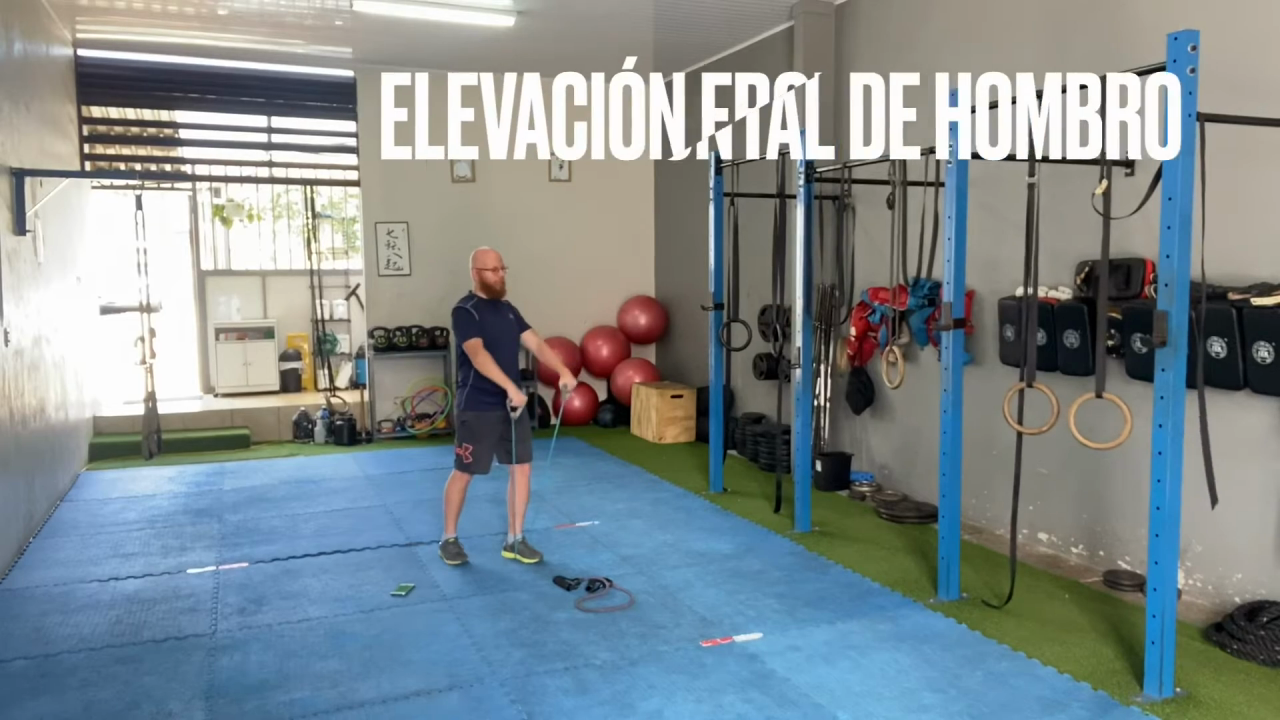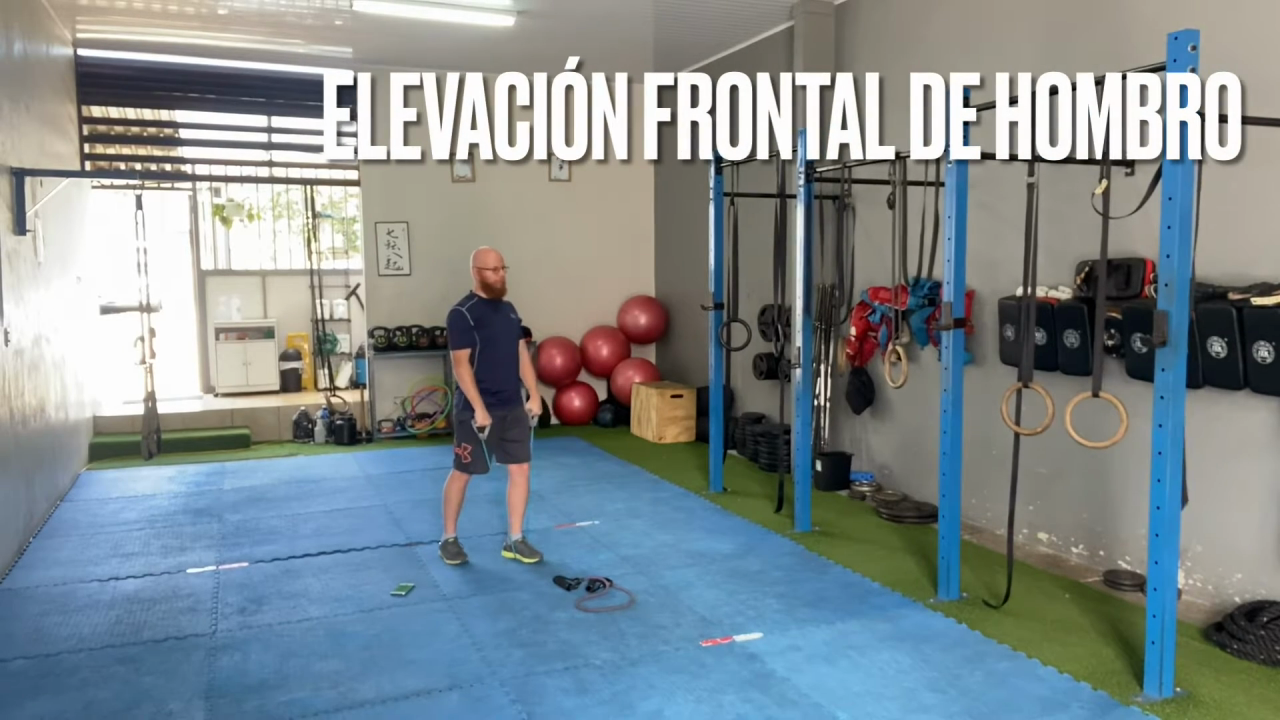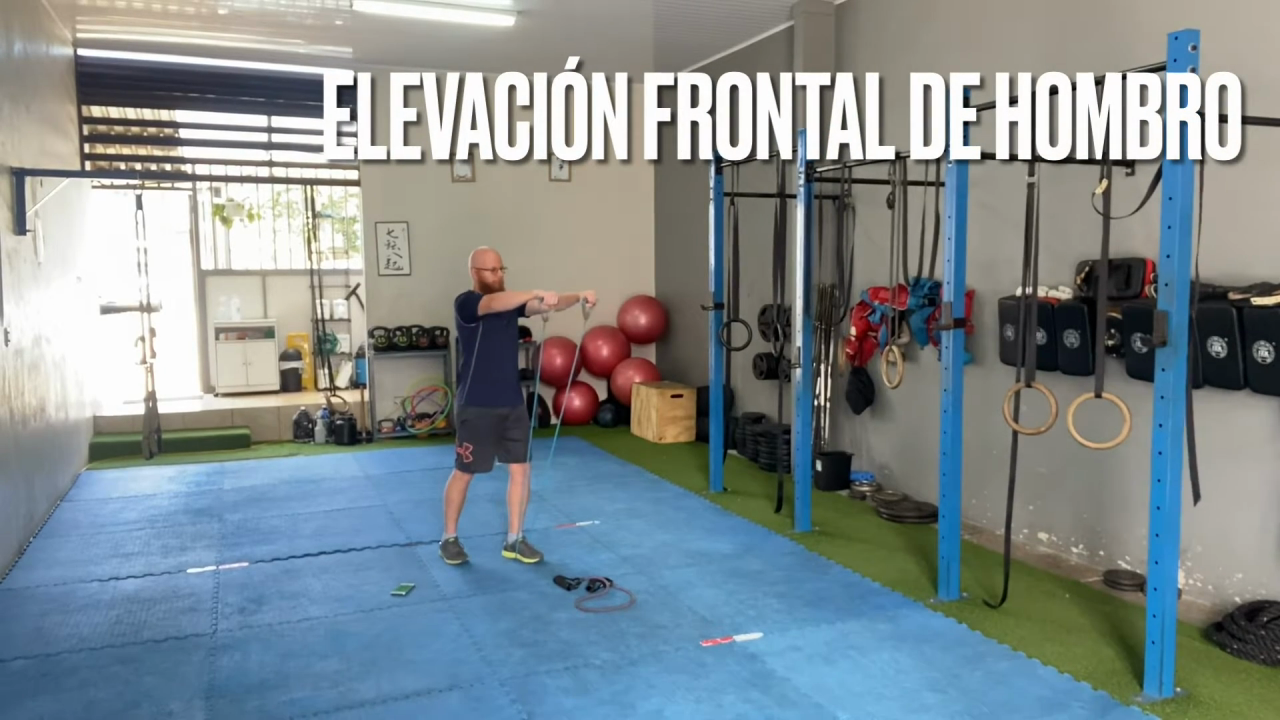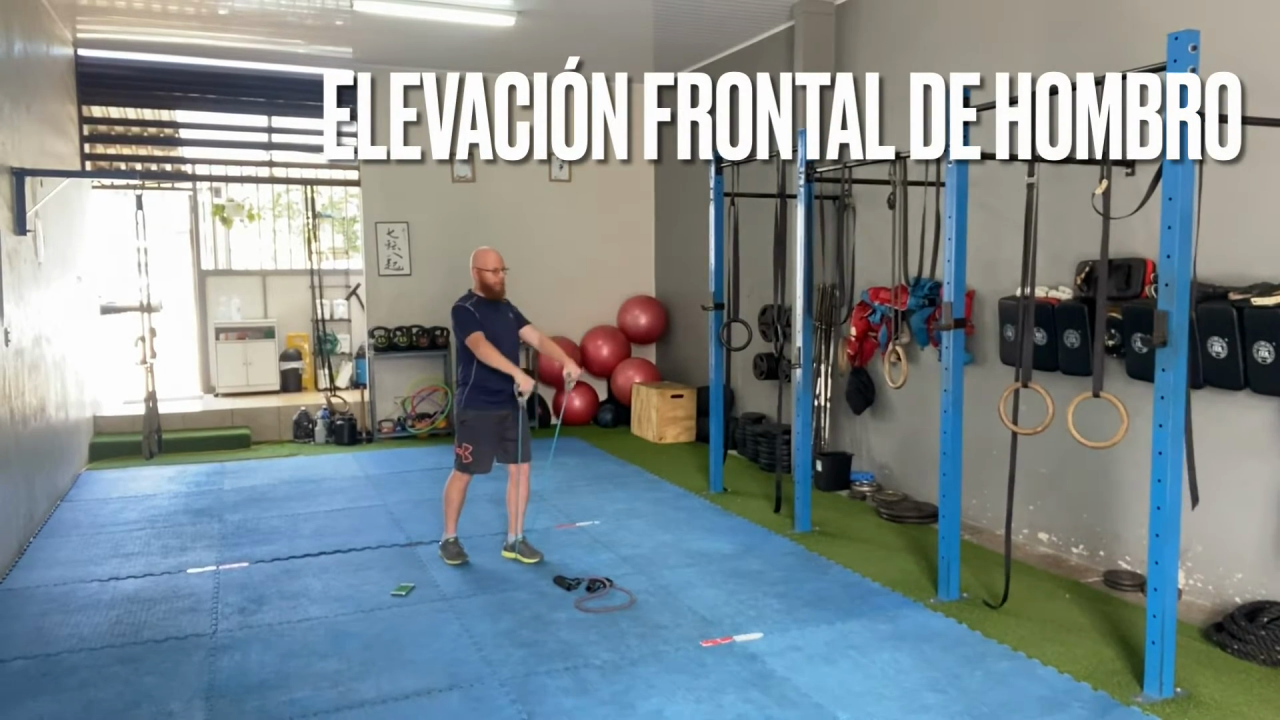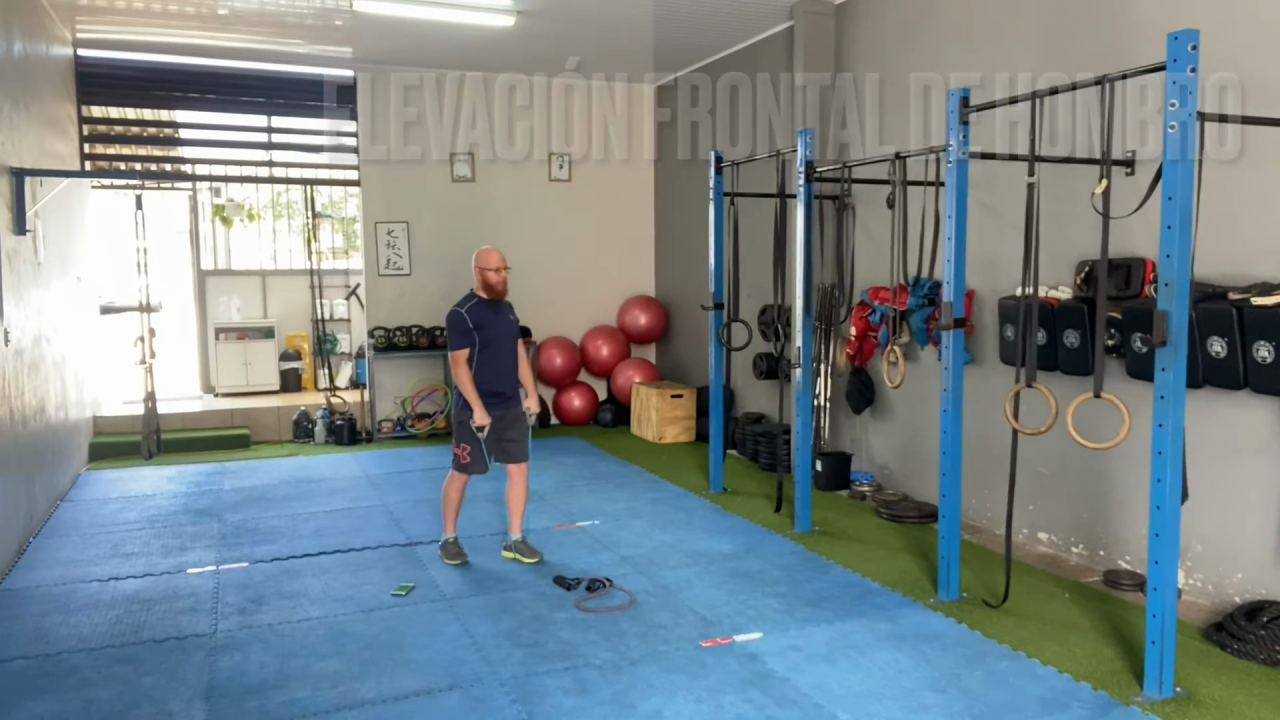
dt=1s
person 1, frame 1
left shoulder: (507, 308)
right shoulder: (465, 311)
left elbow: (534, 342)
right elbow: (477, 354)
left wrist: (562, 370)
right wrist: (510, 387)
left hip: (514, 404)
right hip: (477, 408)
left knee: (521, 468)
right knee: (463, 473)
left ankle: (515, 539)
right ankle: (449, 539)
person 1, frame 2
left shoulder: (509, 309)
right shoulder: (462, 313)
left elbow: (522, 354)
right elbow: (462, 365)
left wrist: (534, 395)
right wrist: (479, 408)
left hip: (512, 406)
right hip: (475, 410)
left knee: (520, 469)
right knee: (463, 473)
left ankle: (515, 539)
right ankle: (449, 538)
person 1, frame 3
left shoulder: (510, 303)
right shoulder: (466, 304)
left elbow: (547, 306)
right elbow: (494, 304)
left wrist: (577, 298)
right wrist: (536, 293)
left hip: (513, 403)
right hip: (477, 406)
left knee: (521, 469)
right knee: (464, 473)
left ankle: (514, 539)
right ankle: (449, 538)
person 1, frame 4
left shoulder: (507, 307)
right shoulder: (465, 309)
left elbow: (536, 338)
right elbow: (481, 347)
left wrist: (565, 360)
right wrist: (517, 373)
left hip: (512, 403)
right hip: (476, 408)
left knee: (521, 468)
right knee: (463, 473)
left ankle: (514, 539)
right ankle: (449, 538)
person 1, frame 5
left shoulder: (507, 308)
right shoulder: (462, 313)
right elbow: (459, 364)
left wrist: (531, 394)
right wrist: (477, 408)
left hip: (511, 406)
right hip: (474, 409)
left knee: (519, 469)
right knee: (461, 473)
left ankle: (515, 539)
right ankle: (448, 538)
